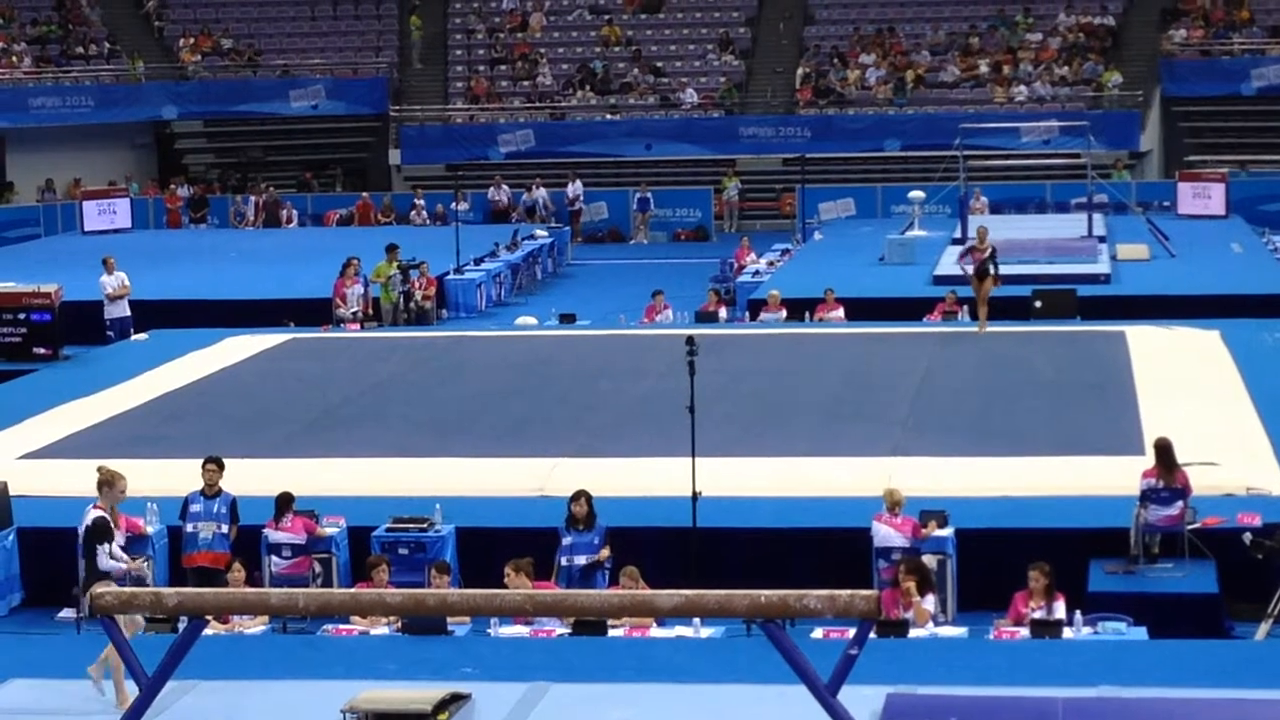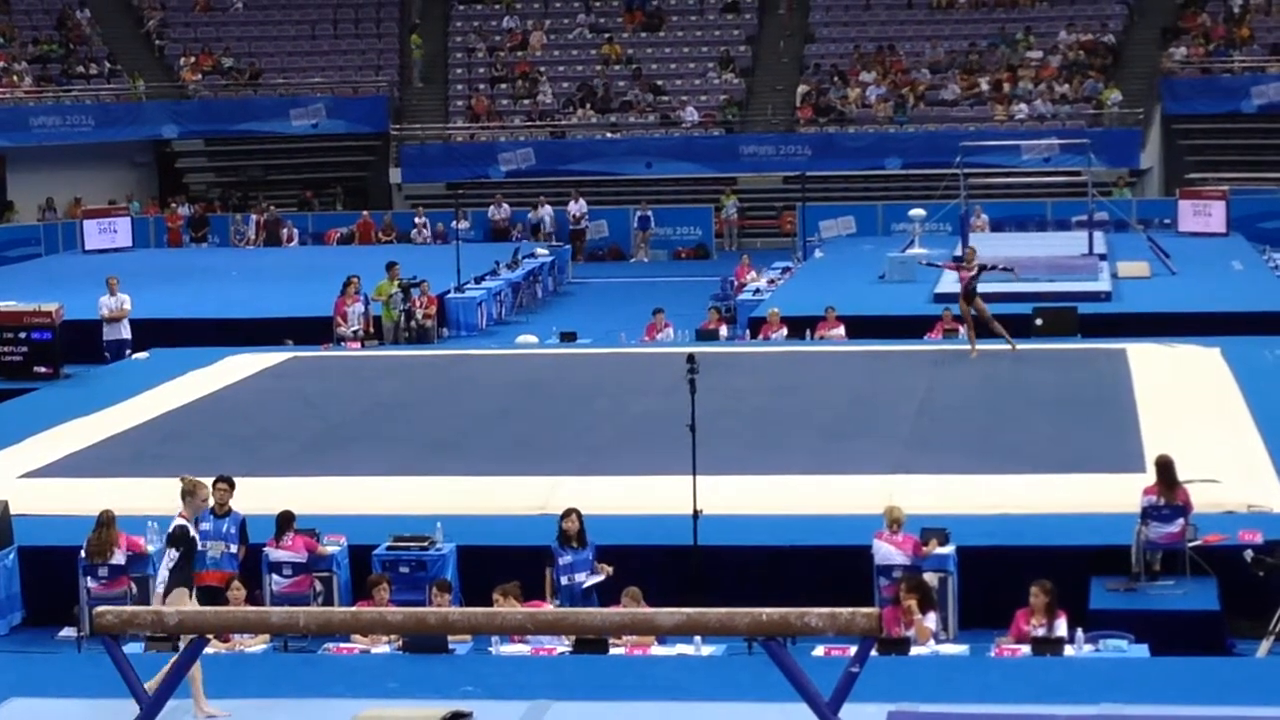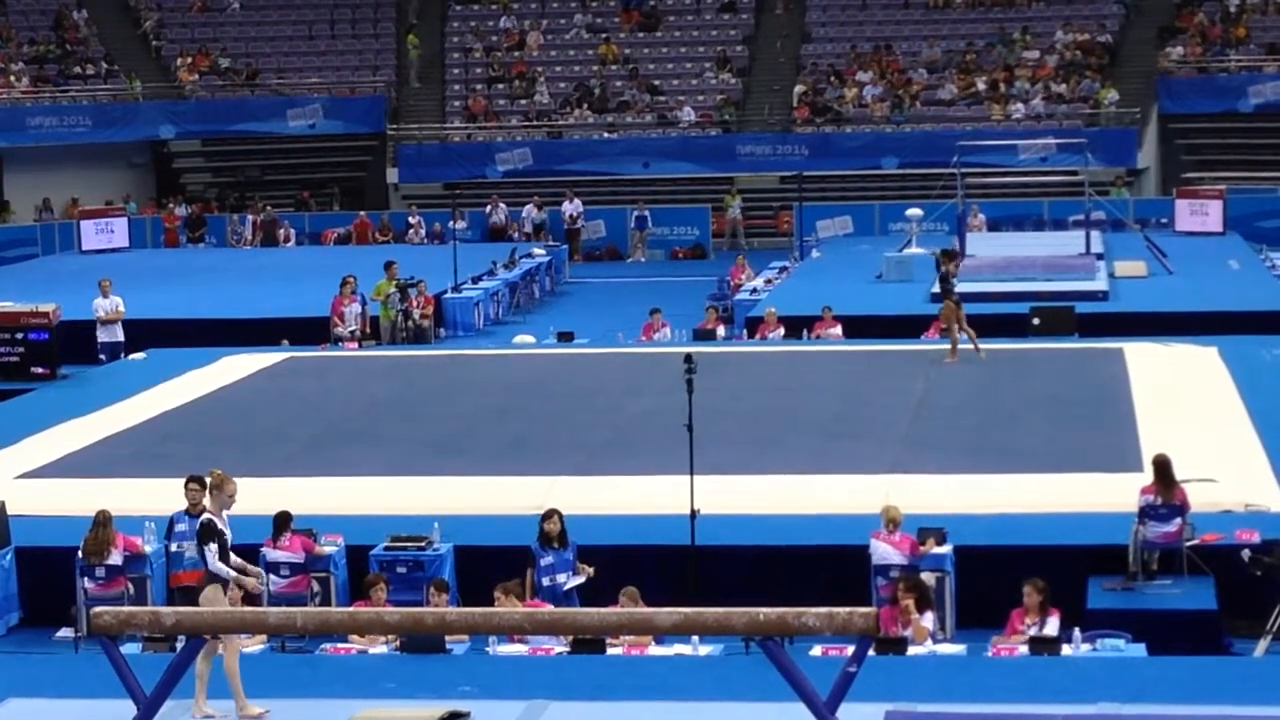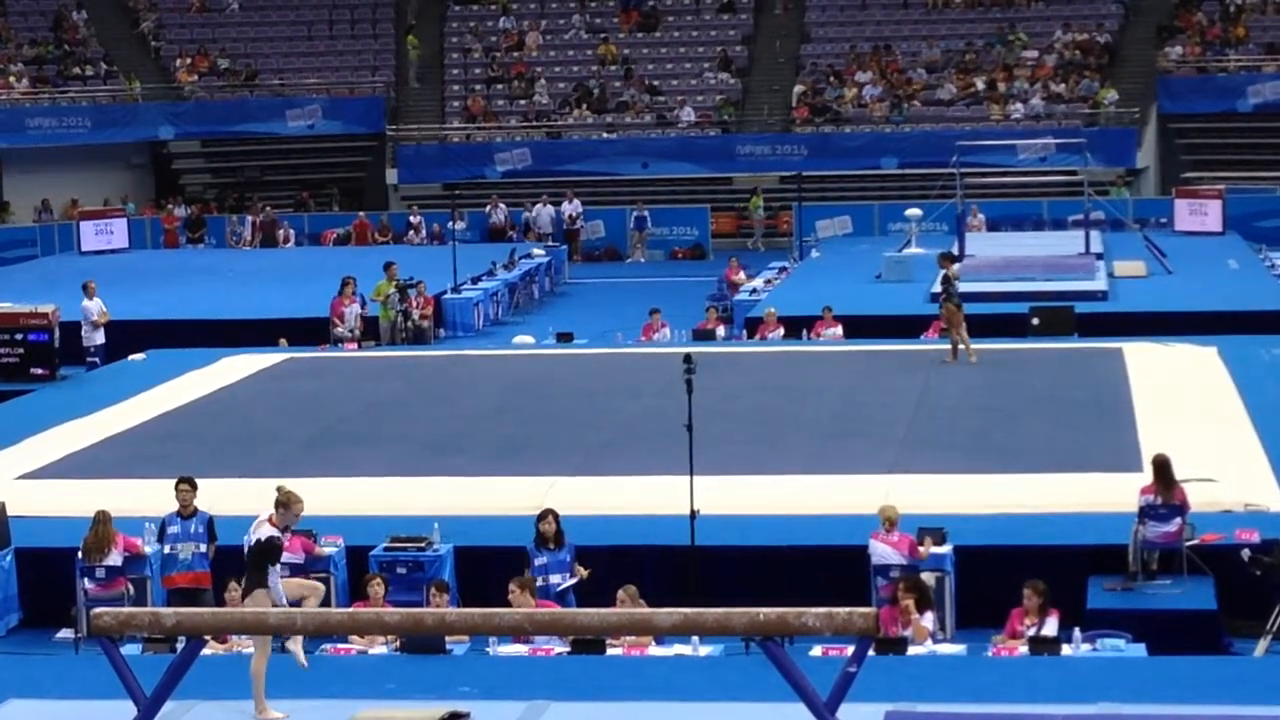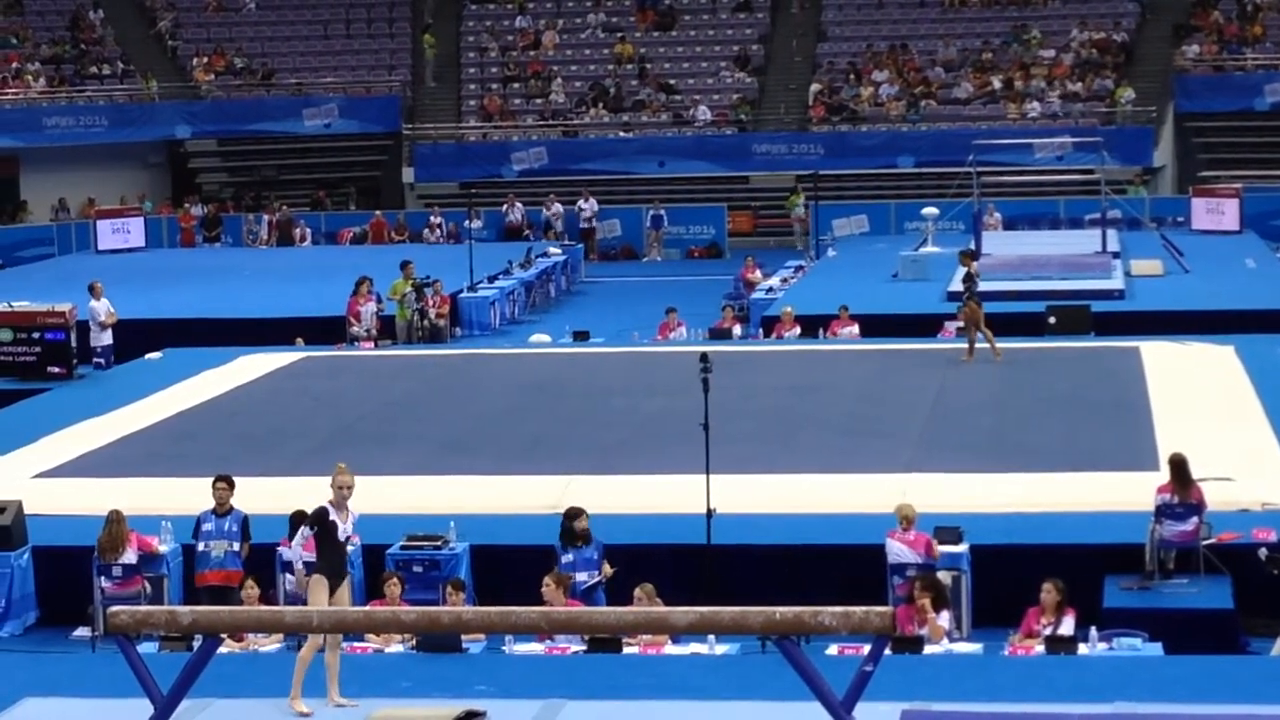
dt=1s
person 1, frame 1
left shoulder: (99, 511)
right shoulder: (100, 521)
right elbow: (104, 563)
left wrist: (128, 562)
right wrist: (131, 568)
left hip: (106, 581)
right hip: (99, 583)
left knee: (136, 623)
left ankle: (98, 667)
right ankle: (121, 698)
person 1, frame 2
left shoulder: (186, 523)
right shoulder: (180, 530)
right elbow: (166, 566)
right wrist: (157, 600)
left hip: (184, 590)
right hip: (176, 593)
right ankle: (150, 689)
person 1, frame 3
left shoulder: (222, 518)
right shoulder: (207, 523)
right elbow: (213, 563)
left wrist: (247, 567)
right wrist: (242, 580)
left hip: (218, 588)
right hip: (212, 590)
left knee: (210, 647)
right knee: (231, 646)
person 1, frame 4
left shoulder: (263, 520)
right shoulder: (273, 540)
left elbow: (246, 543)
right elbow: (273, 580)
left wrist: (251, 571)
left hip: (260, 584)
right hip: (258, 592)
right knee: (263, 650)
left ankle: (295, 640)
person 1, frame 5
left shoulder: (352, 515)
right shoulder: (322, 513)
right elbow: (297, 542)
right wrist: (299, 572)
left hip: (341, 579)
right hip: (321, 578)
left knee: (336, 639)
right knee: (316, 639)
left ankle: (333, 694)
right ankle: (295, 696)
